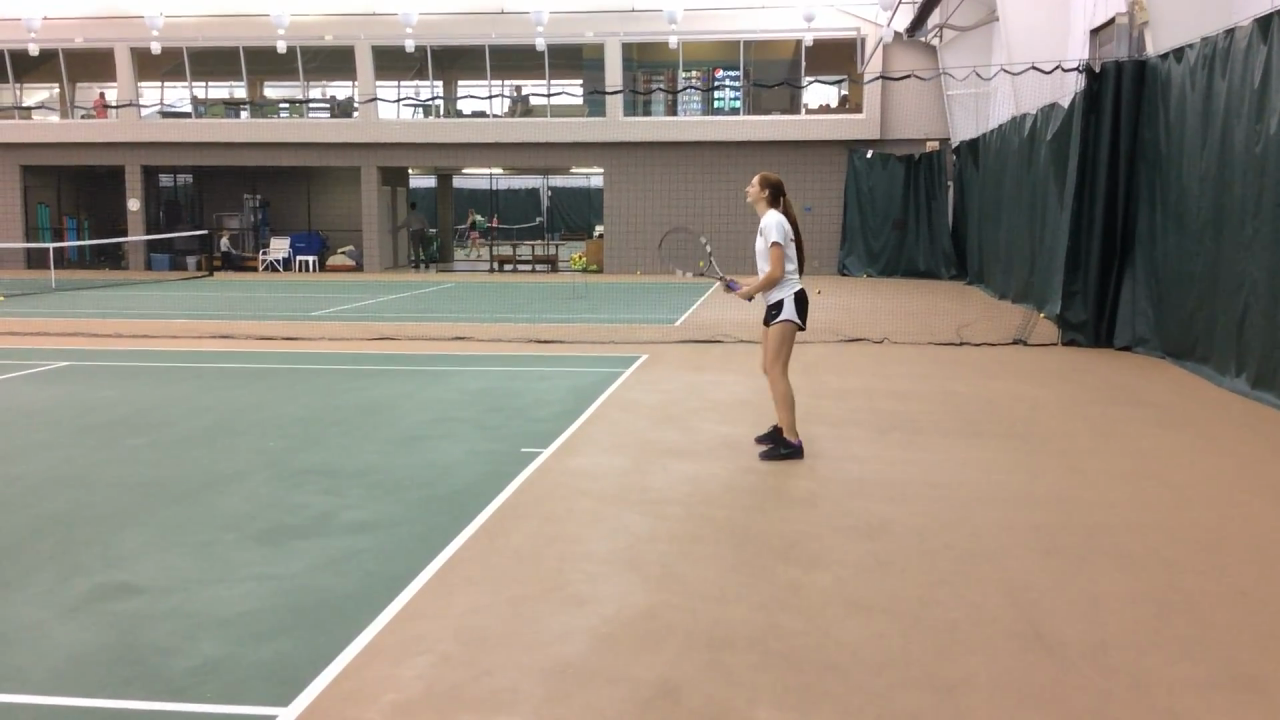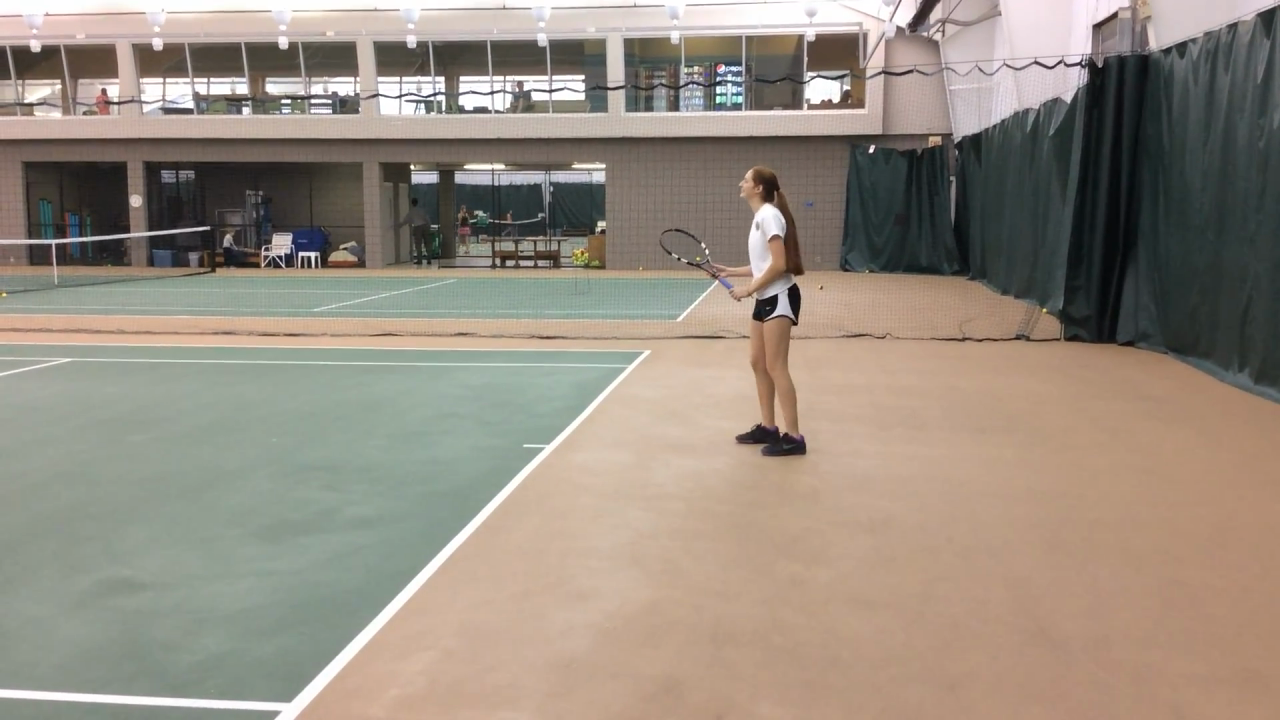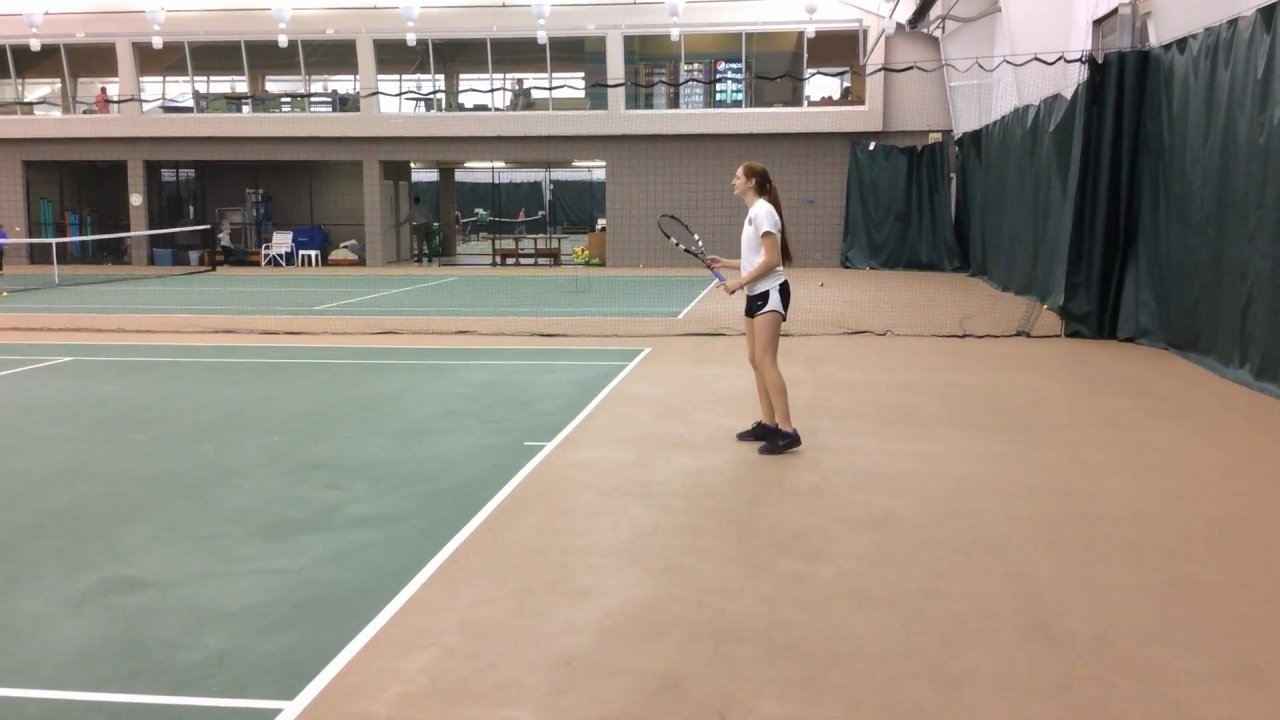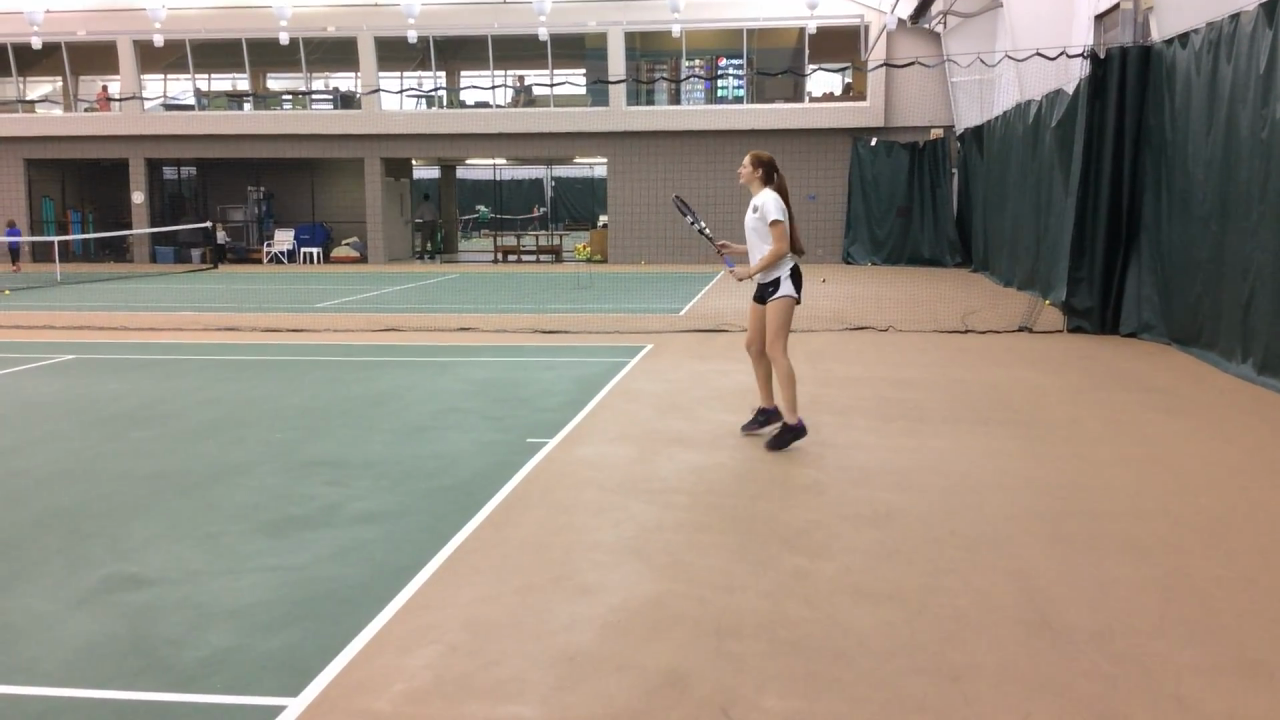
dt=0.5s
person 1, frame 1
left shoulder: (773, 220)
right shoulder: (768, 221)
left elbow: (777, 273)
left wrist: (749, 291)
right wrist: (747, 286)
left hip: (787, 302)
right hip: (777, 302)
left knee: (775, 371)
right knee: (772, 369)
left ankle: (791, 441)
right ankle: (783, 427)
person 1, frame 2
left shoulder: (770, 215)
right shoulder: (760, 217)
left elbow: (779, 265)
left wrist: (748, 289)
right wrist: (730, 271)
left hip: (780, 298)
right hip: (766, 299)
left knee: (776, 367)
right knee: (758, 362)
left ankle: (794, 437)
right ankle: (767, 428)
person 1, frame 3
left shoulder: (763, 211)
right shoulder: (753, 212)
left elbow: (771, 260)
left wrist: (739, 282)
right wrist: (725, 263)
left hip: (770, 293)
right hip: (756, 294)
left knee: (765, 362)
right knee: (756, 361)
left ankle: (787, 432)
right ankle: (768, 424)
person 1, frame 4
left shoulder: (770, 200)
right shoulder: (756, 201)
left elbow: (781, 247)
left wrist: (749, 270)
right wrist: (734, 248)
left hip: (782, 281)
right hip: (765, 282)
left knee: (775, 350)
right knee: (753, 346)
left ankle: (791, 422)
right ankle: (768, 408)
